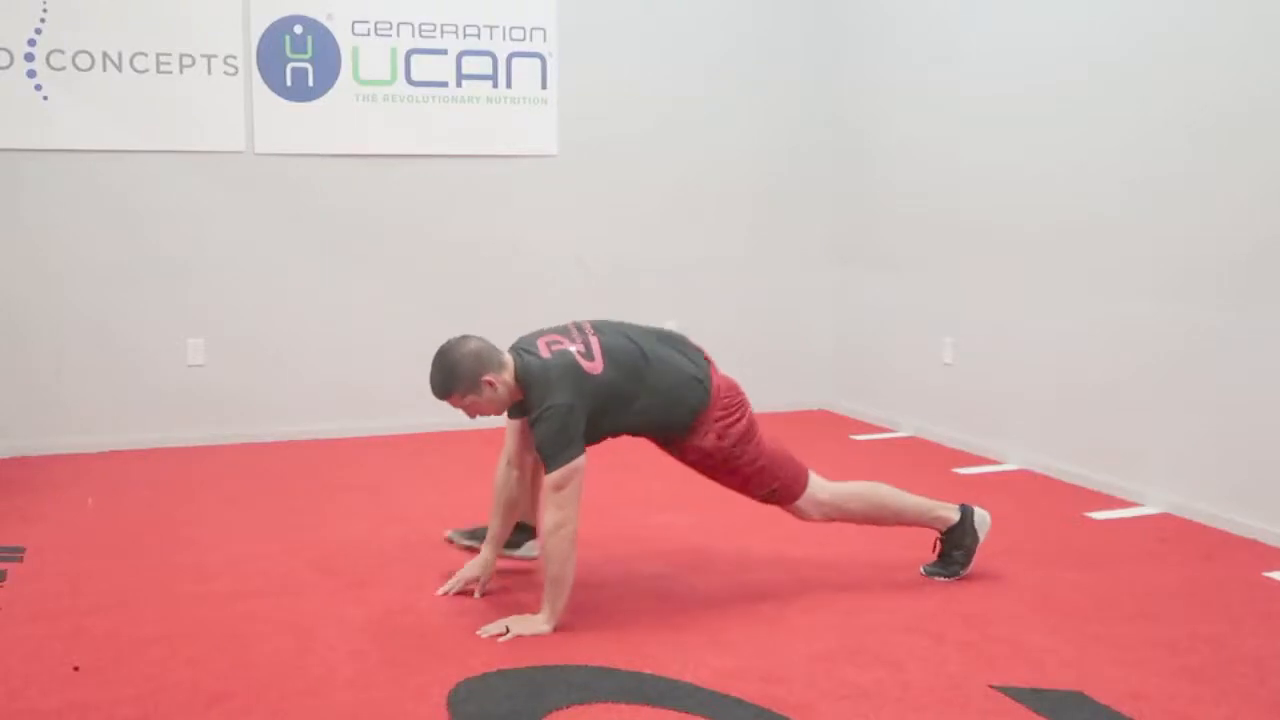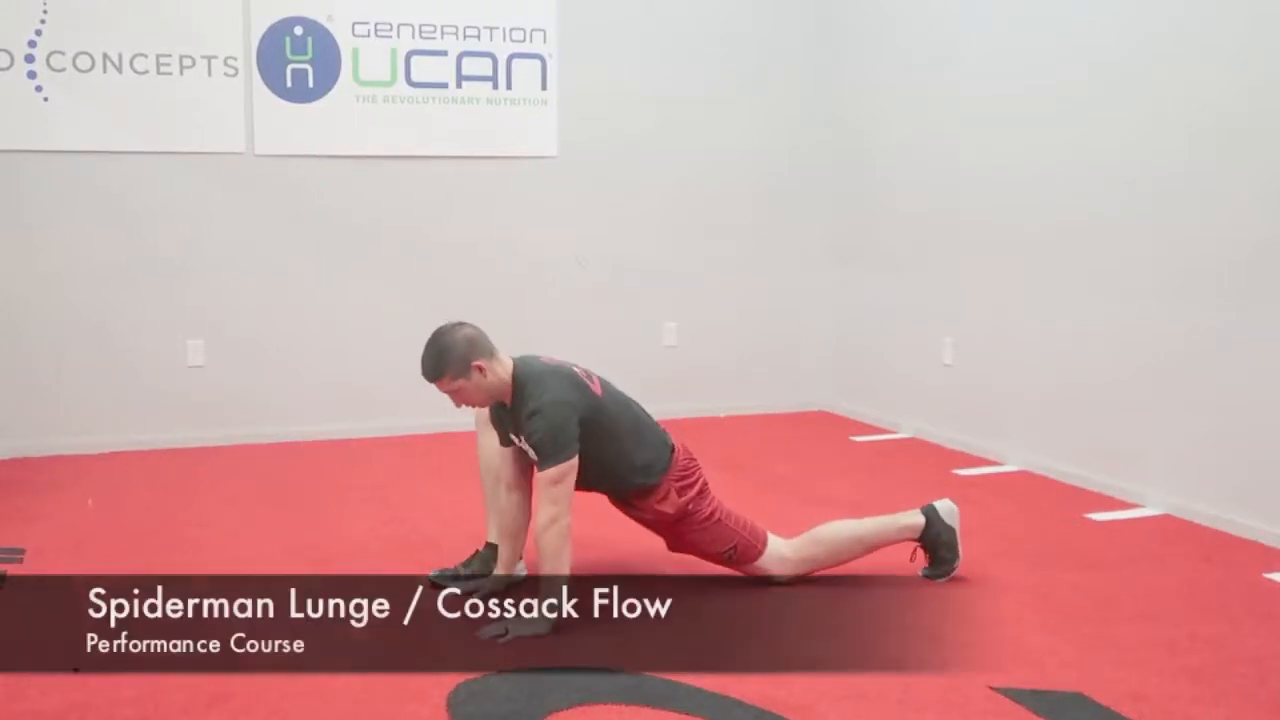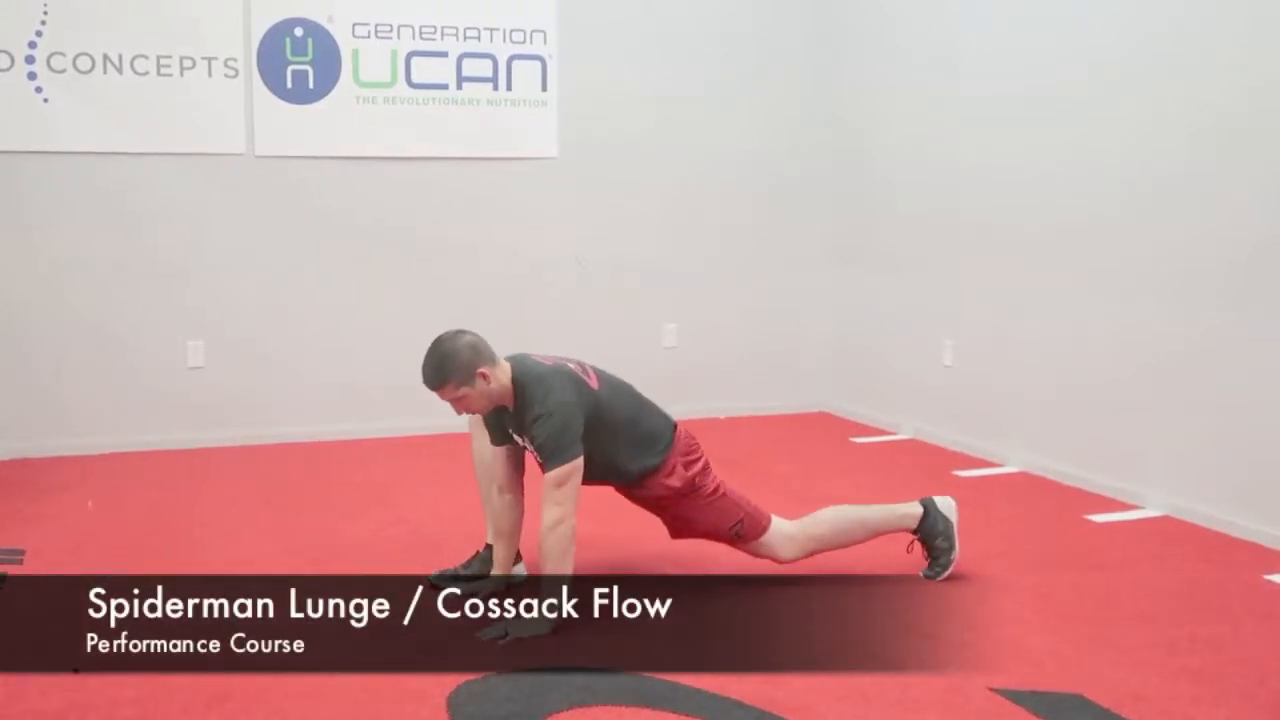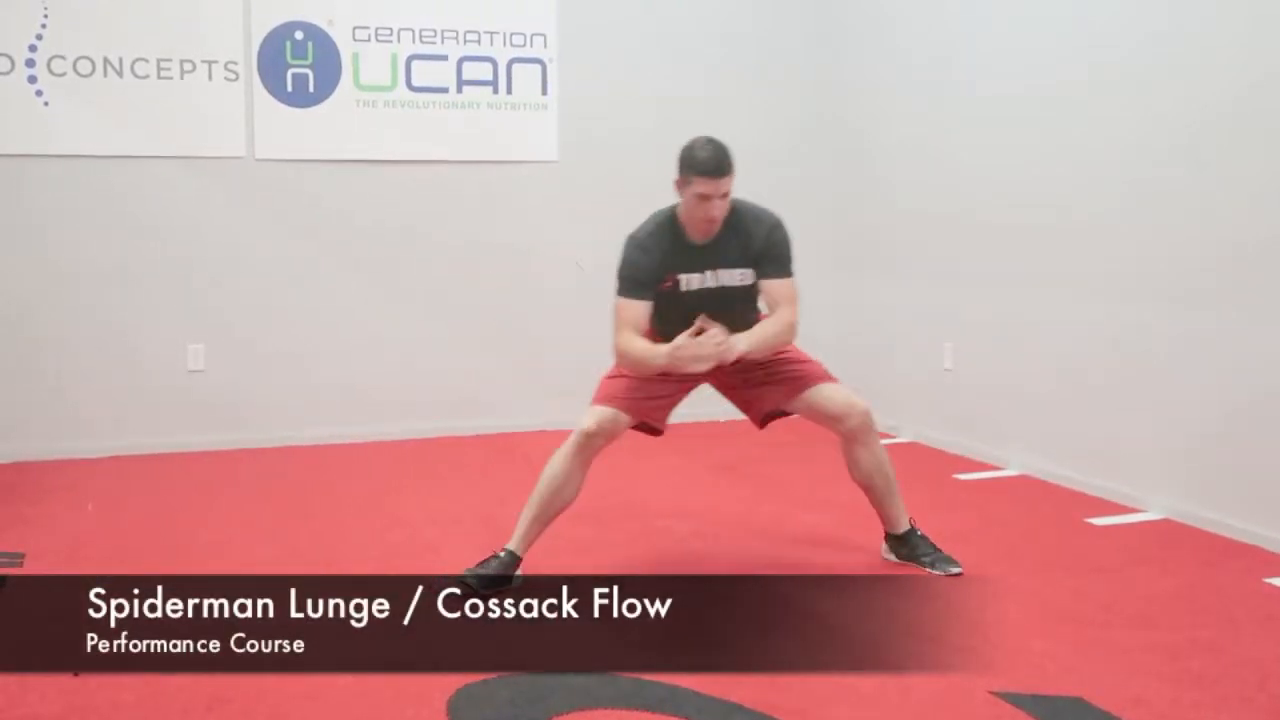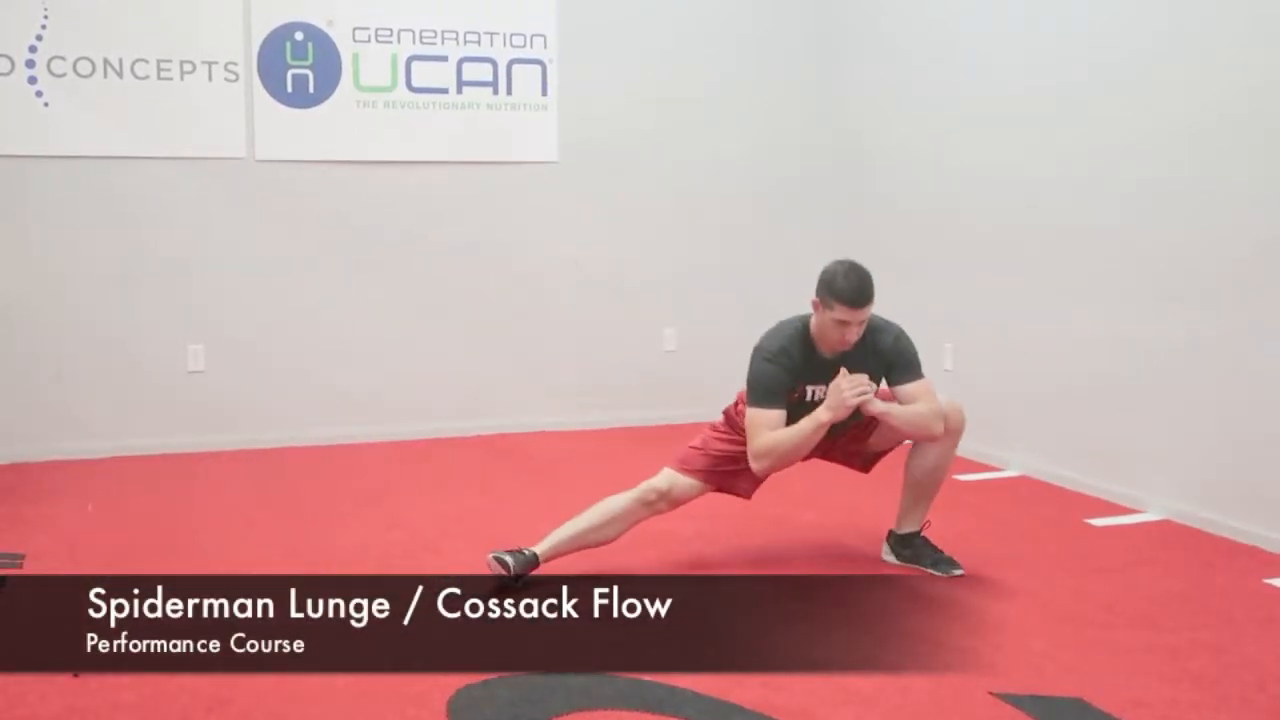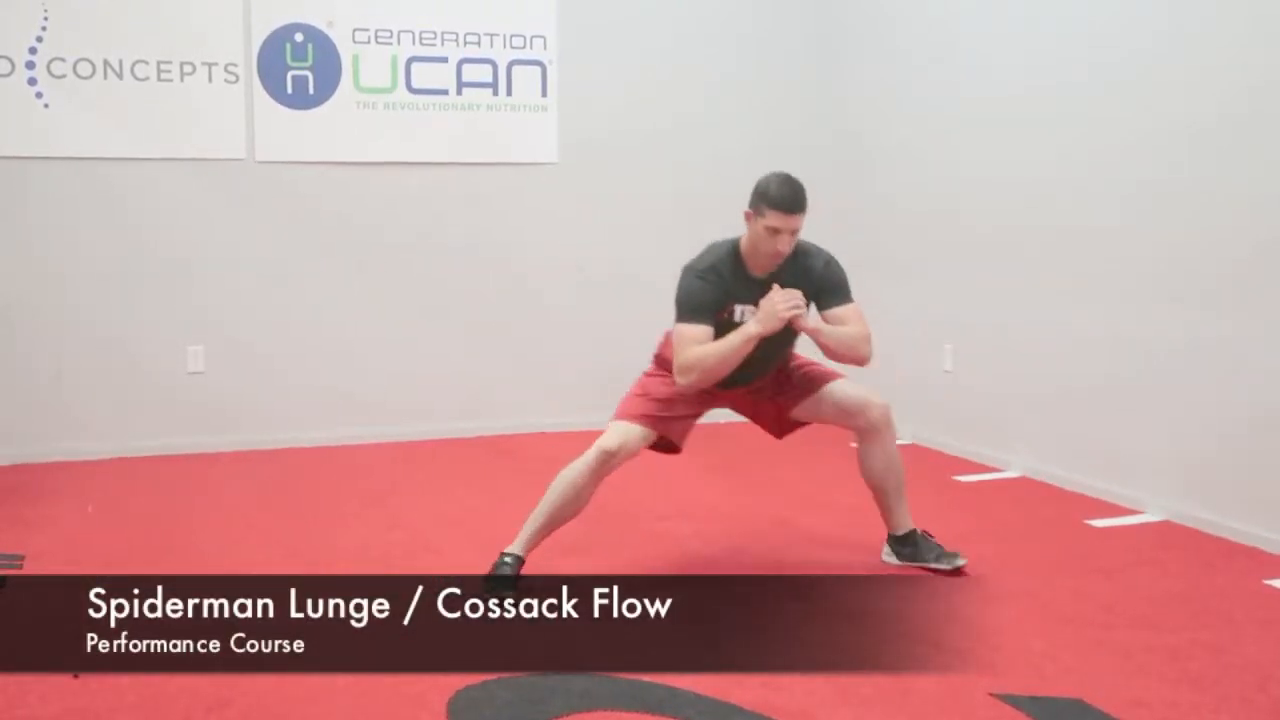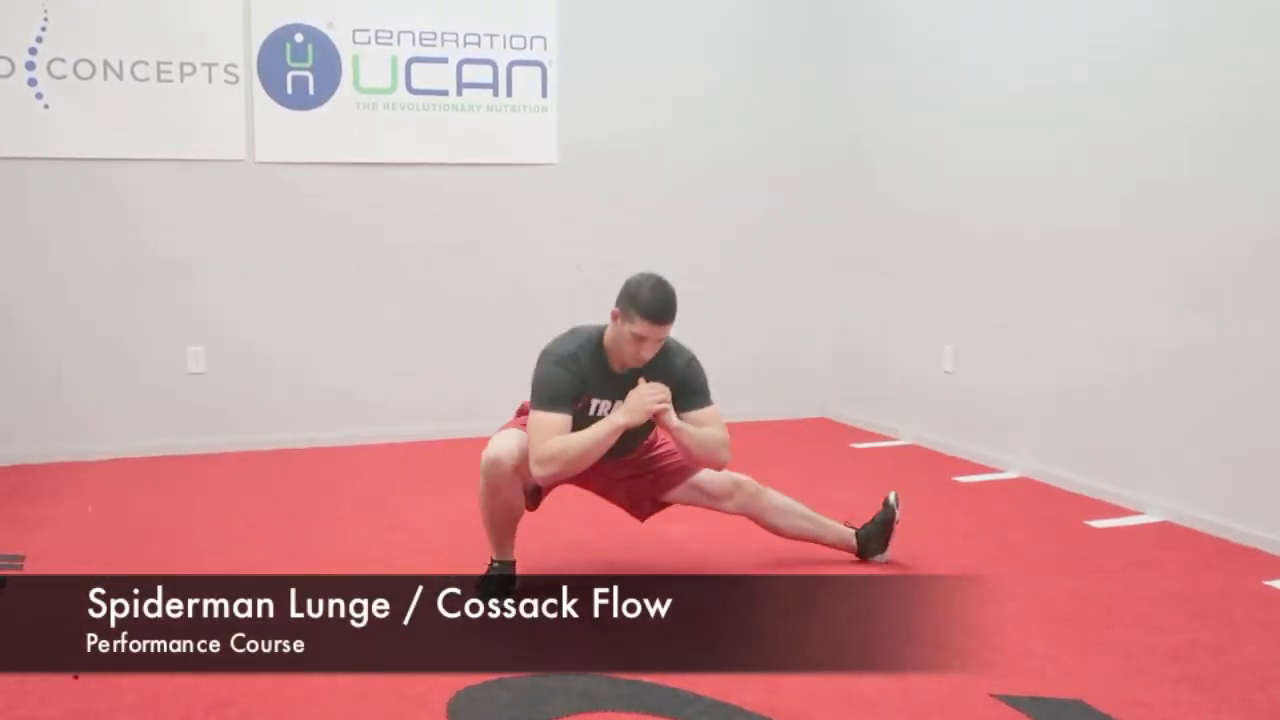
dt=0.7s
person 1, frame 1
left shoulder: (554, 400)
right shoulder: (517, 363)
left elbow: (562, 515)
right elbow: (515, 461)
left wrist: (547, 617)
right wrist: (488, 553)
left hip: (702, 415)
left knee: (815, 499)
left ankle: (955, 520)
right ankle: (518, 535)
person 1, frame 2
left shoulder: (547, 406)
right shoulder: (506, 386)
left elbow: (554, 518)
right elbow: (515, 487)
left wrist: (546, 616)
right wrist: (501, 572)
left hip: (662, 489)
right hip: (623, 469)
left knee: (785, 562)
right knee: (487, 433)
left ankle: (926, 521)
right ankle: (494, 556)
person 1, frame 3
left shoulder: (550, 403)
right shoulder: (496, 396)
left elbow: (560, 517)
right elbow: (504, 487)
right wrist: (502, 570)
left hip: (663, 467)
right hip: (609, 457)
left knee: (785, 543)
right knee: (487, 443)
left ankle: (925, 516)
right ankle: (492, 560)
person 1, frame 4
left shoulder: (762, 230)
right shoulder: (645, 244)
left elbow: (784, 321)
right elbow: (627, 343)
left wrist: (738, 344)
right wrist: (672, 357)
left hip: (749, 344)
right hip: (664, 349)
left knee: (854, 415)
right knee: (589, 433)
left ankle: (902, 536)
right ankle: (512, 557)
person 1, frame 5
left shoulder: (888, 341)
right shoulder: (776, 351)
left elbow: (931, 424)
right elbow: (762, 458)
left wrist: (877, 405)
right wrist: (826, 413)
left hip: (843, 423)
right hip: (763, 429)
left knee: (950, 418)
right knee: (658, 493)
left ankle: (904, 538)
right ankle: (531, 556)
person 1, frame 6
left shoulder: (818, 266)
right shoulder: (706, 272)
left elbow: (861, 352)
right elbow: (689, 372)
left wrist: (806, 323)
right wrist: (755, 327)
left hip: (771, 371)
right hip: (686, 371)
left knee: (872, 412)
right knee: (610, 450)
left ankle: (902, 538)
right ankle: (514, 554)
person 1, frame 7
left shoulder: (678, 364)
right shoulder: (564, 360)
left elbow: (720, 455)
right elbow: (544, 466)
left wrist: (671, 423)
right wrist: (621, 418)
left hip: (630, 453)
right hip: (554, 442)
left knee: (739, 491)
right knee: (500, 458)
left ankle: (860, 540)
right ankle: (503, 567)
